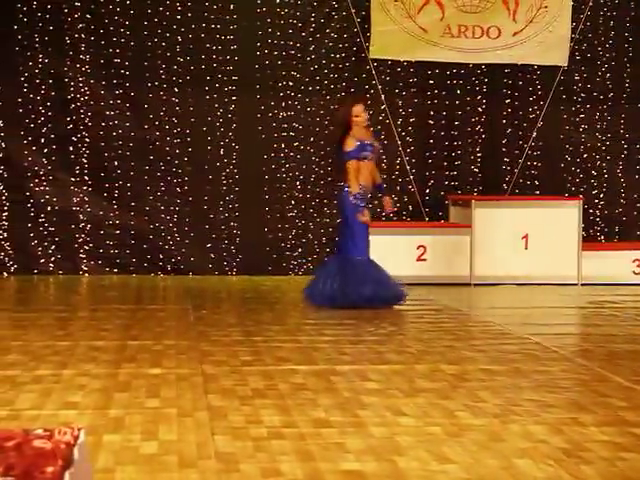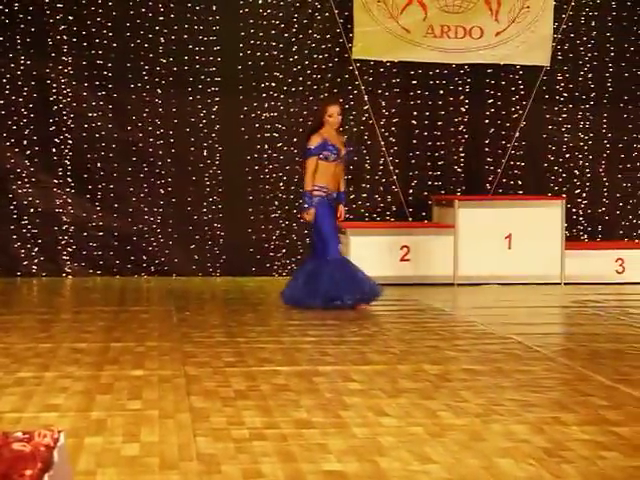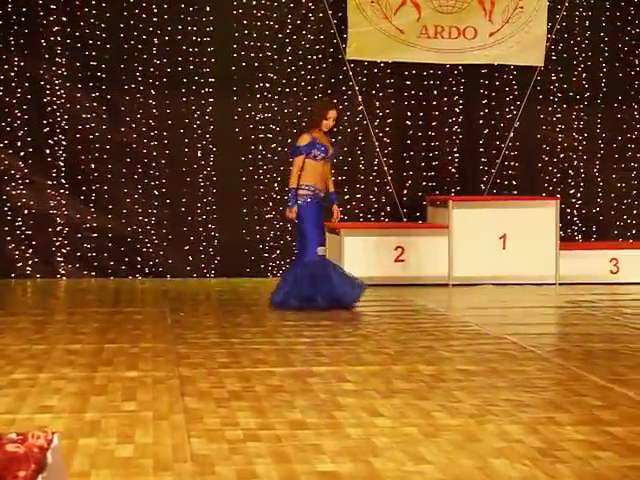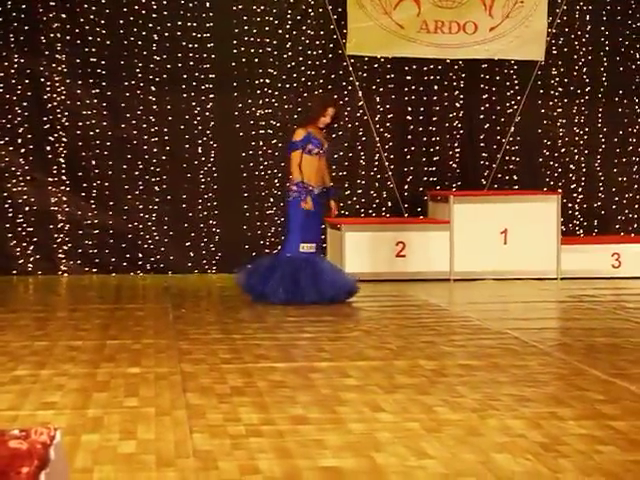
dt=0.3s
person 1, frame 1
left shoulder: (369, 135)
right shoulder: (351, 142)
right elbow: (351, 177)
left wrist: (384, 194)
right wrist: (361, 207)
left hip: (360, 196)
right hip: (352, 197)
left knee: (349, 247)
right knee: (358, 249)
left ankle: (336, 291)
right ankle: (363, 294)
person 1, frame 2
left shoulder: (340, 139)
right shoulder: (316, 140)
right elbow: (309, 173)
left wrist: (342, 201)
right wrist: (308, 205)
left hip: (330, 199)
right hip: (318, 198)
left knee: (321, 248)
right knee: (330, 248)
left ankle: (312, 293)
right ankle: (344, 294)
person 1, frame 3
left shoulder: (326, 141)
right shoulder: (306, 138)
right elbow: (295, 171)
left wrist: (334, 202)
right wrist: (292, 202)
left hip: (318, 198)
right hip: (305, 197)
left knee: (316, 247)
right knee: (310, 248)
left ankle: (314, 294)
right ankle: (304, 295)
person 1, frame 4
left shoulder: (321, 136)
right shoulder: (302, 133)
right elbow: (294, 166)
left wrist: (330, 197)
right wrist: (303, 194)
left hip: (317, 195)
right hip: (300, 194)
left knee: (313, 244)
right knee: (295, 243)
left ankle: (310, 289)
right ankle: (276, 289)
